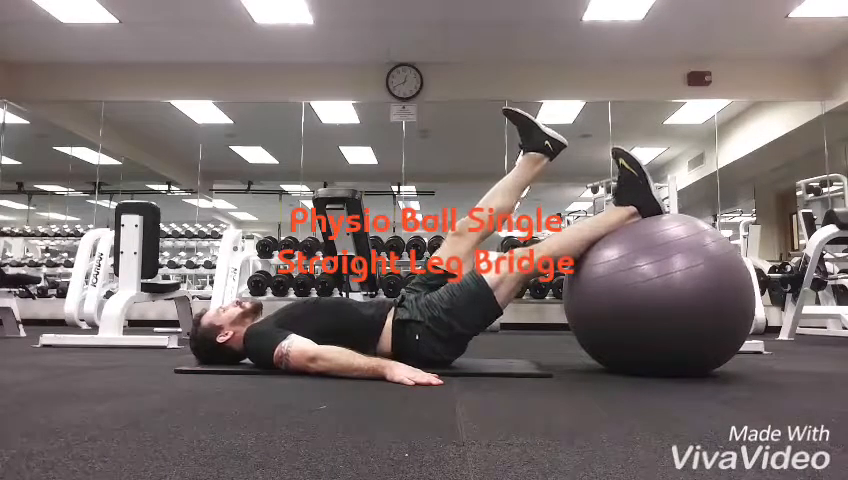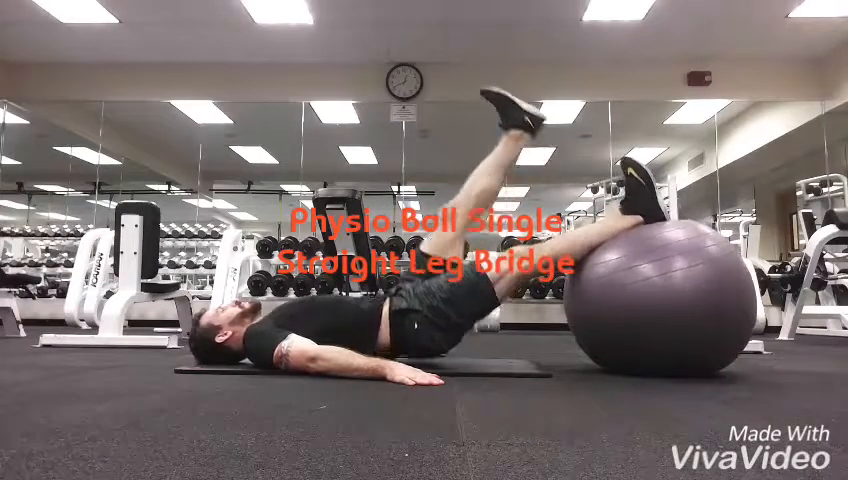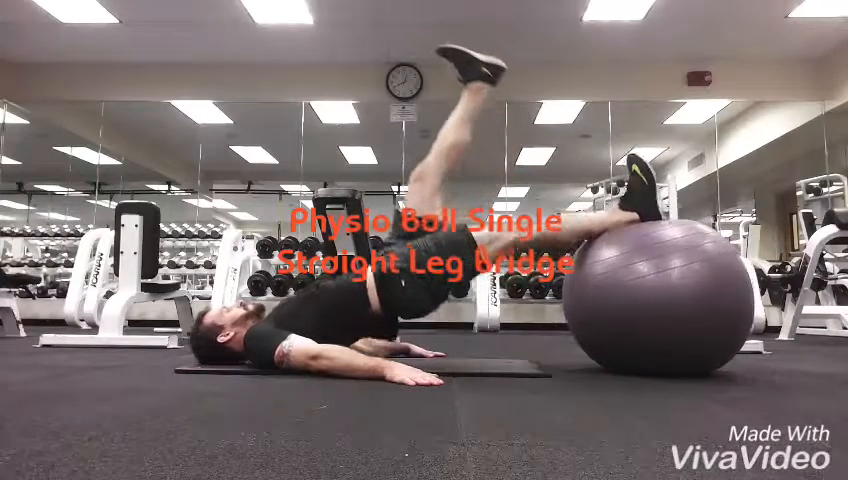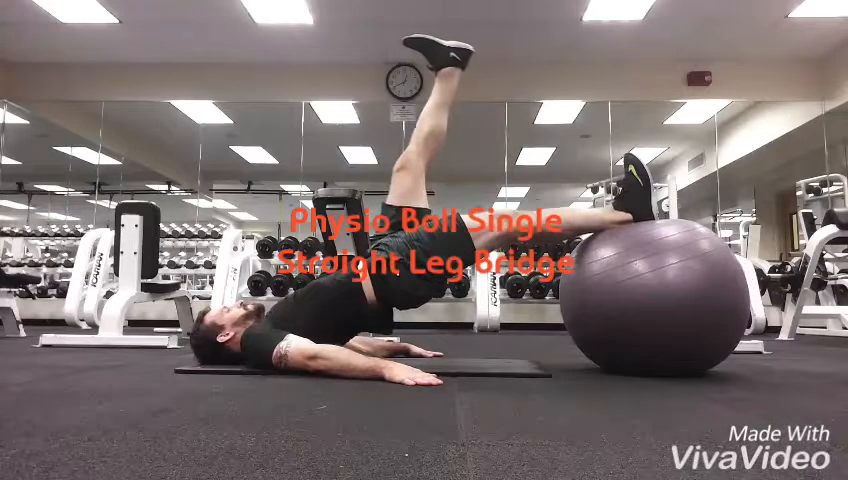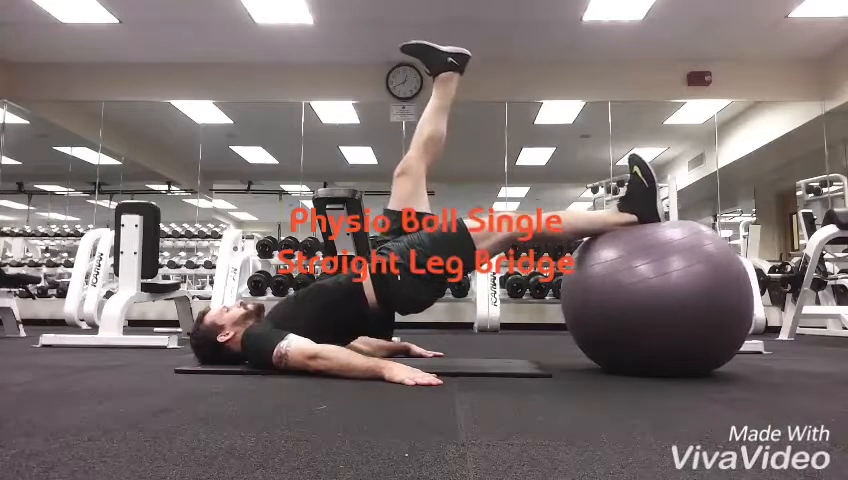
dt=0.3s
person 1, frame 1
left shoulder: (272, 327)
right shoulder: (259, 340)
right elbow: (314, 357)
right wrist: (388, 367)
left hip: (406, 311)
right hip: (418, 333)
left knee: (463, 233)
right knee: (522, 258)
left ankle: (536, 152)
right ankle: (629, 210)
person 1, frame 2
left shoulder: (271, 326)
right shoulder: (258, 340)
right elbow: (312, 356)
right wrist: (388, 366)
left hip: (401, 302)
right hip: (413, 321)
left knee: (453, 216)
right knee: (522, 257)
left ankle: (516, 132)
right ankle: (633, 217)
person 1, frame 3
left shoulder: (272, 327)
right shoulder: (259, 341)
left elbow: (345, 340)
right elbow: (314, 358)
right wrist: (388, 368)
left hip: (392, 271)
right hip: (401, 280)
left knee: (427, 176)
right knee: (516, 231)
left ankle: (477, 83)
right ankle: (628, 215)
person 1, frame 4
left shoulder: (270, 327)
right shoulder: (259, 342)
left elbow: (340, 338)
right elbow: (312, 356)
right wrist: (388, 369)
left hip: (386, 260)
right hip: (397, 270)
left knee: (409, 165)
right knee: (511, 223)
left ankle: (448, 72)
right ankle: (623, 215)
person 1, frame 5
left shoulder: (270, 326)
right shoulder: (258, 342)
left elbow: (344, 340)
right elbow: (312, 356)
right wrist: (386, 368)
left hip: (387, 264)
right hip: (398, 276)
left knee: (410, 170)
right knee: (512, 226)
left ankle: (445, 76)
right ankle: (629, 215)
